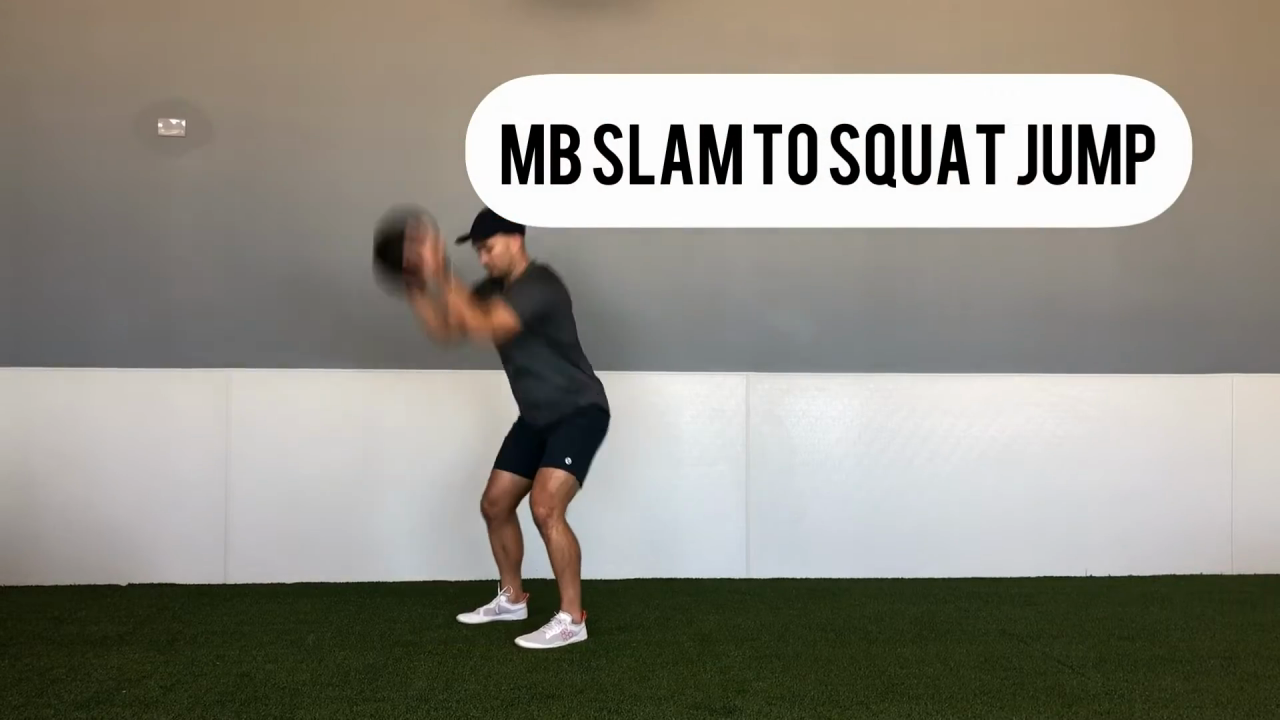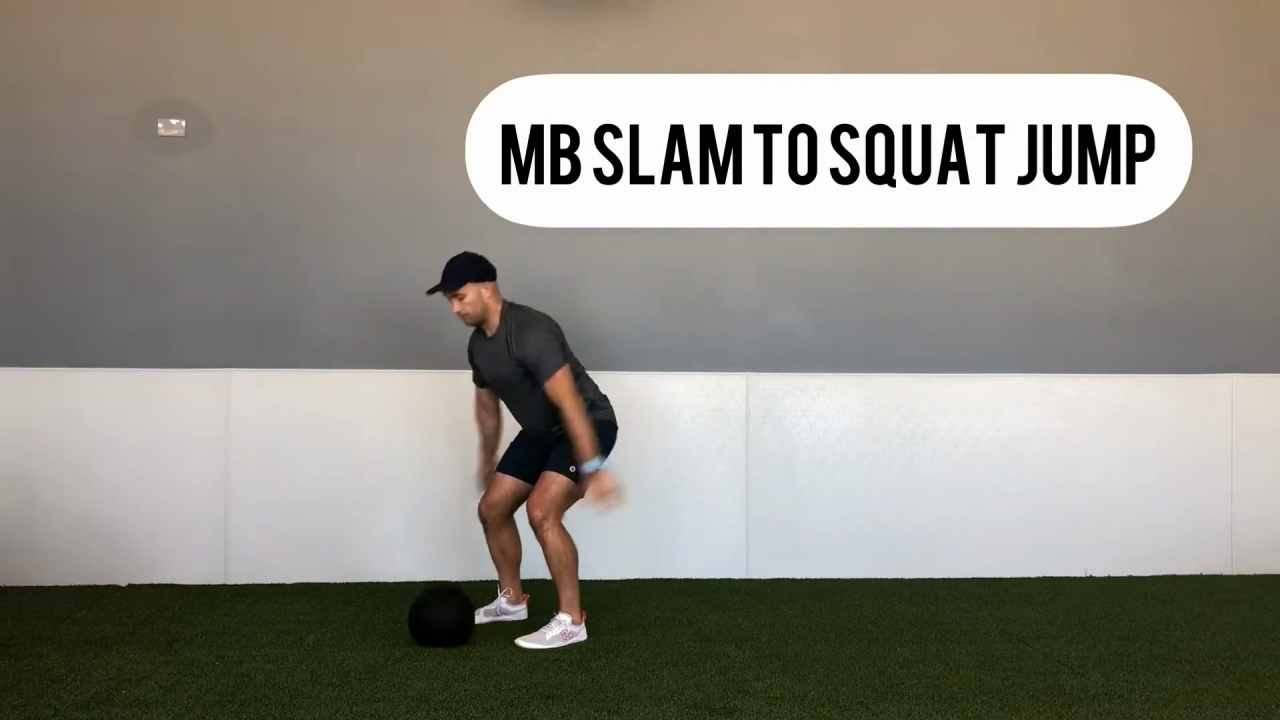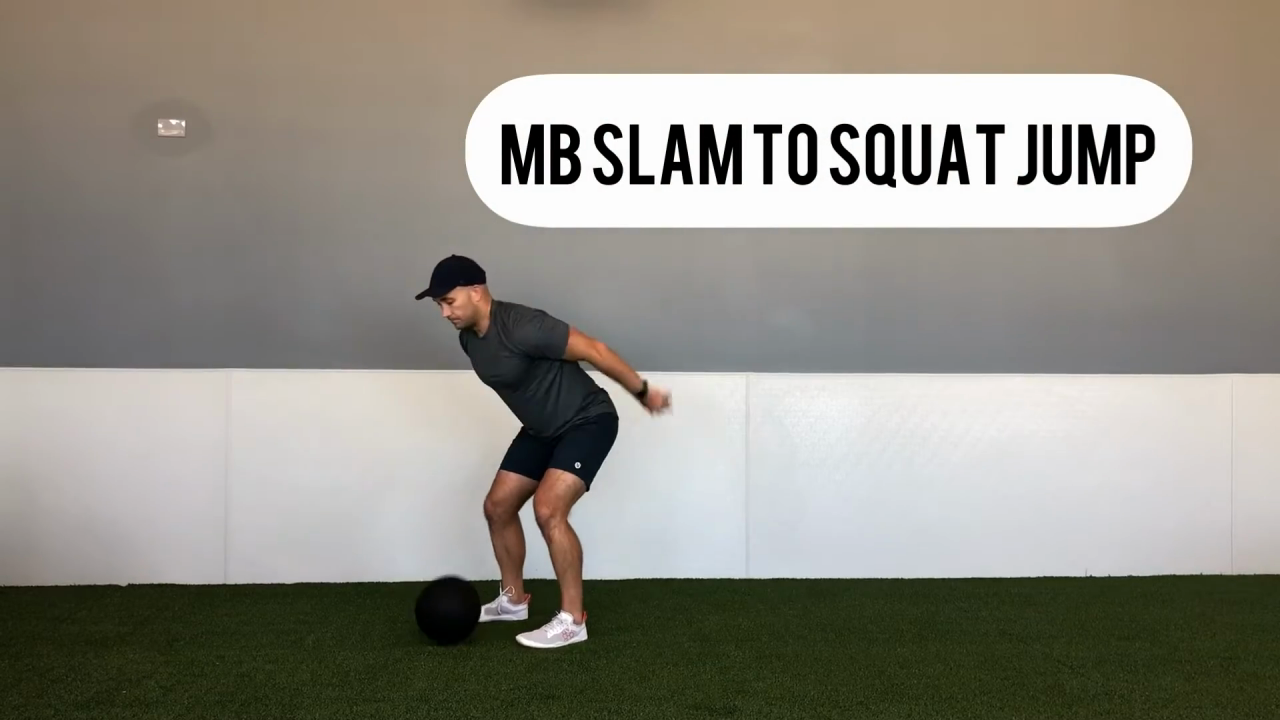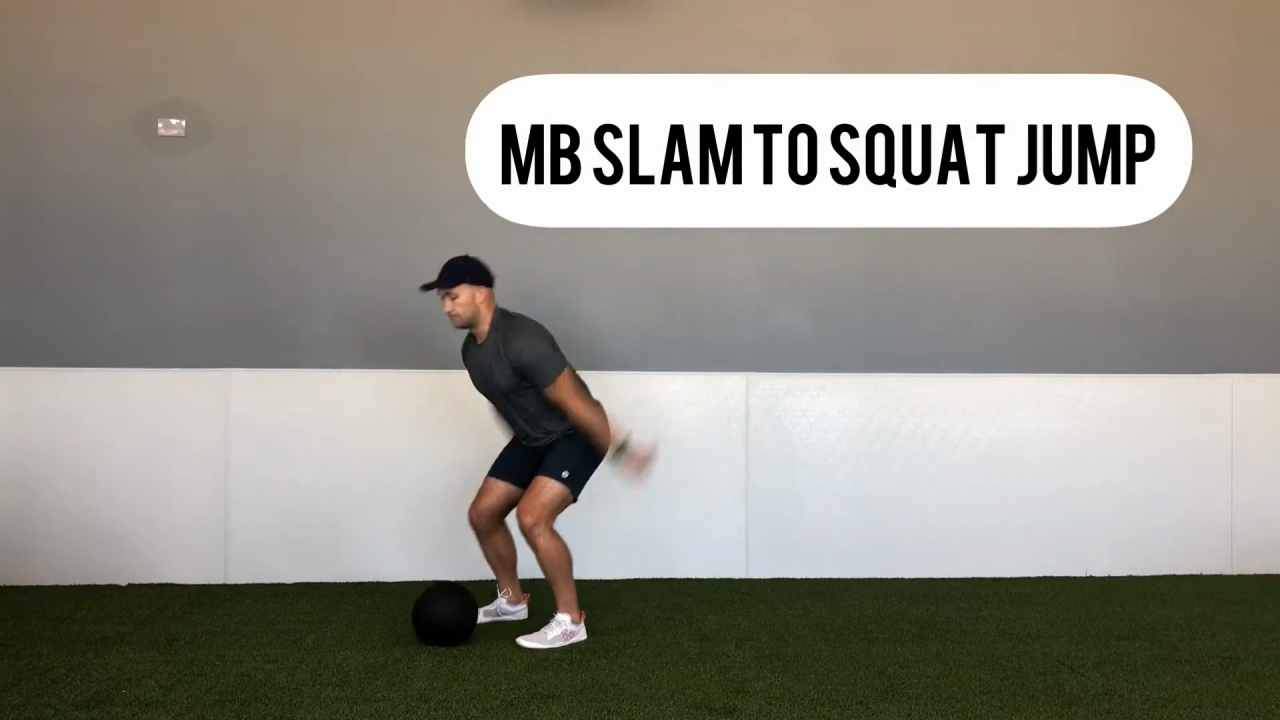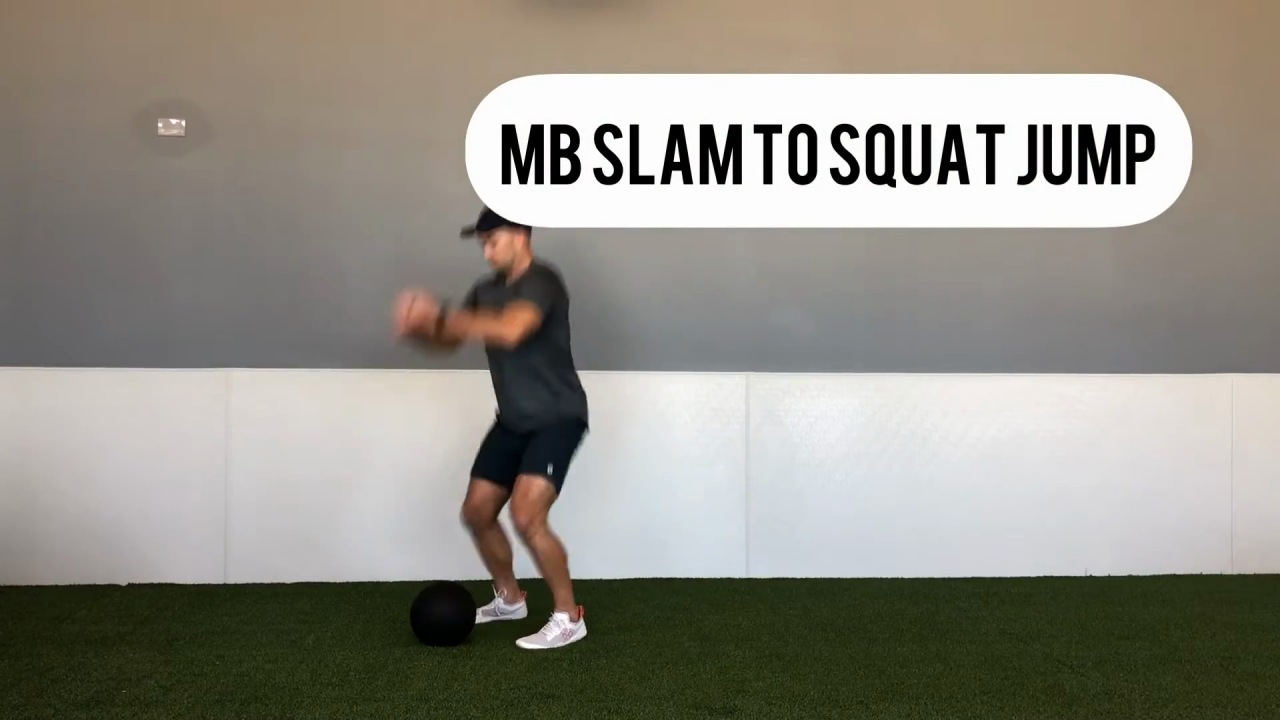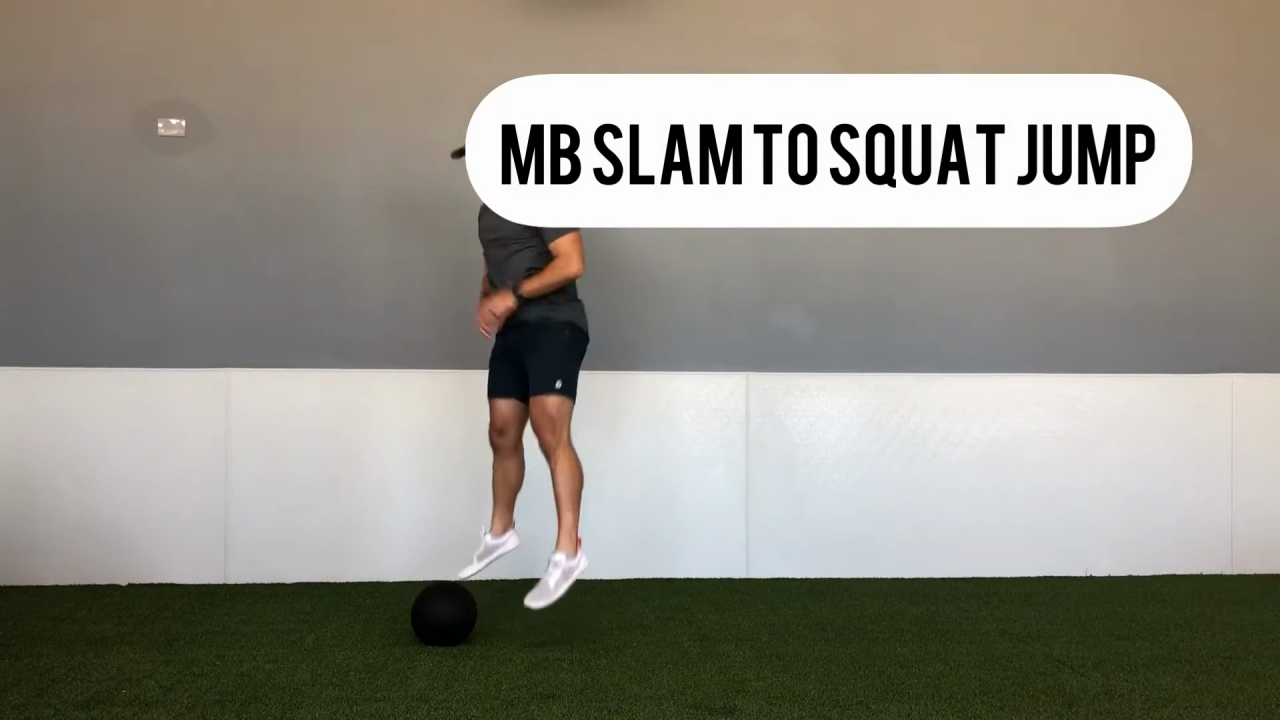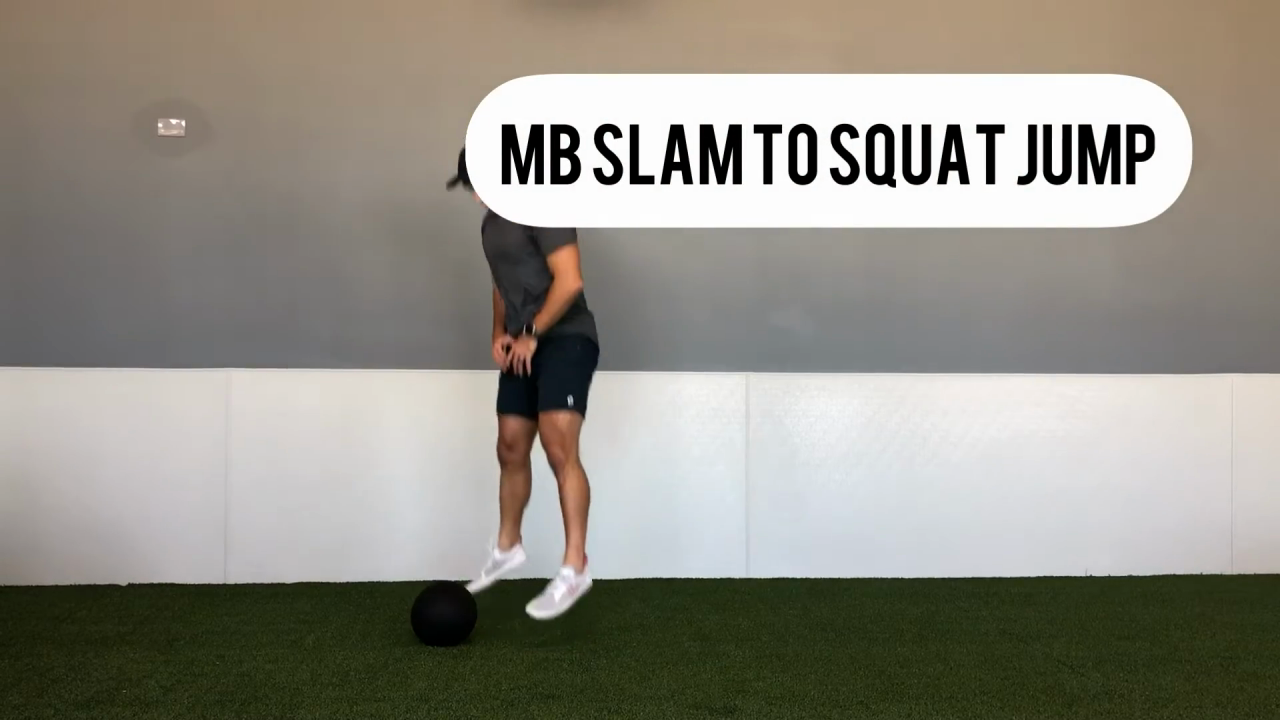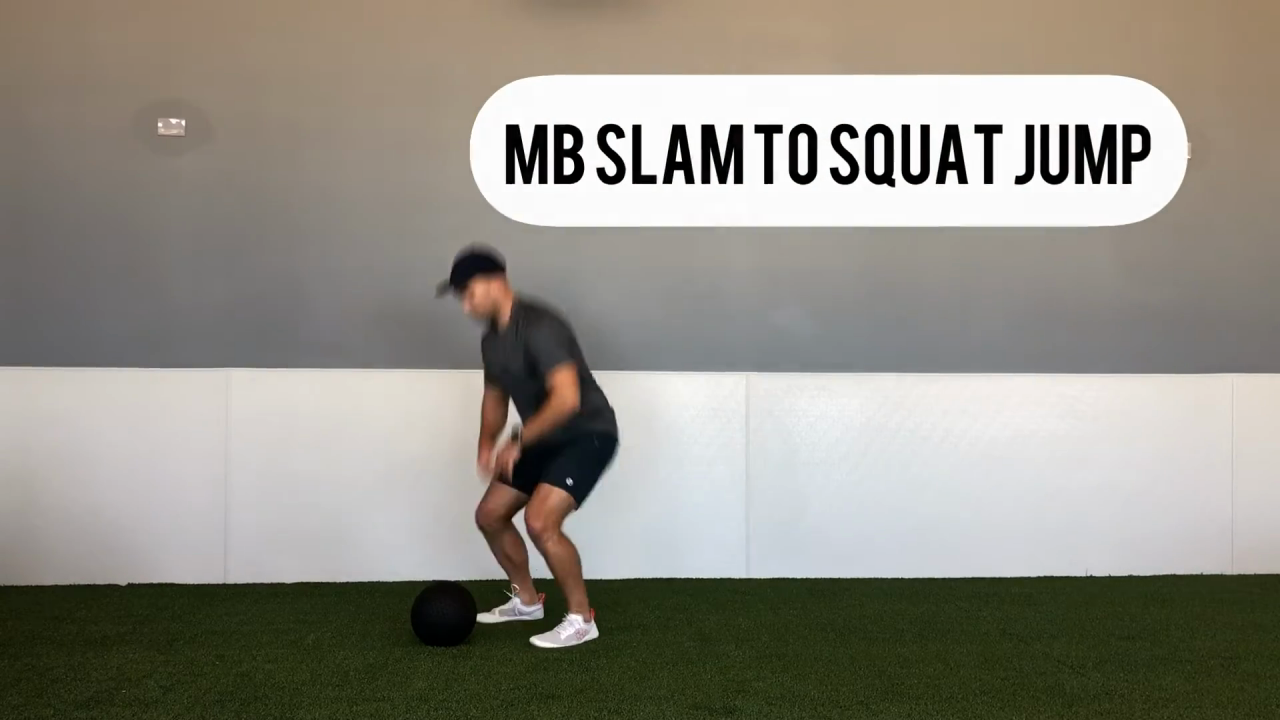
dt=0.2s
person 1, frame 1
left shoulder: (542, 286)
right shoulder: (493, 291)
left elbow: (484, 329)
right elbow: (444, 329)
left wrist: (440, 275)
right wrist: (421, 283)
left hip: (577, 413)
right hip: (535, 417)
left knee: (546, 509)
right knee: (494, 503)
left ankle: (571, 618)
right ankle: (512, 598)
person 1, frame 2
left shoulder: (531, 332)
right shoulder: (478, 342)
left elbow: (570, 403)
right elbow: (487, 406)
left wrist: (593, 468)
right wrist: (486, 463)
left hip: (585, 428)
right hip: (541, 432)
left knee: (542, 512)
right knee: (492, 509)
left ankle: (570, 620)
right ankle: (512, 599)
person 1, frame 3
left shoulder: (521, 327)
right shoulder: (468, 339)
left elbow: (593, 350)
left wrist: (643, 391)
left hip: (587, 421)
right hip: (541, 428)
left knee: (548, 510)
right knee: (497, 506)
left ankle: (572, 619)
right ankle: (513, 598)
person 1, frame 4
left shoulder: (520, 340)
right shoulder: (471, 348)
left elbow: (572, 400)
left wrist: (618, 448)
left hip: (575, 437)
right hip: (533, 438)
left knee: (533, 517)
right knee: (482, 512)
left ankle: (570, 619)
right ankle: (512, 599)
person 1, frame 5
left shoulder: (542, 282)
right shoulder: (488, 289)
left elbow: (510, 332)
right elbow: (449, 337)
left wrist: (440, 317)
right wrist: (427, 322)
left hip: (555, 421)
right hip: (513, 422)
left knee: (527, 518)
right knee: (476, 512)
left ankle: (568, 618)
right ankle: (509, 598)
person 1, frame 6
right shoulder: (490, 209)
left elbow: (571, 265)
left wrist: (515, 295)
right wrist: (487, 302)
left hip: (554, 327)
right hip: (512, 334)
left knee: (551, 436)
right knee: (503, 437)
left ankle: (568, 552)
right ankle: (500, 532)
person 1, frame 7
right shoulder: (491, 223)
left elbow: (570, 280)
left wrist: (532, 334)
right wrist: (499, 334)
left hip: (565, 341)
right hip: (522, 349)
left knee: (559, 451)
right knee: (510, 451)
left ankle: (574, 569)
right ankle: (507, 548)
person 1, frame 8
left shoulder: (539, 329)
right shoulder: (492, 338)
left elbow: (567, 401)
right elbow: (494, 396)
left wrist: (518, 443)
right wrist: (486, 442)
left hip: (588, 435)
right hip: (542, 439)
left knee: (541, 521)
right knee: (489, 514)
left ankle: (581, 620)
right ankle: (528, 600)
